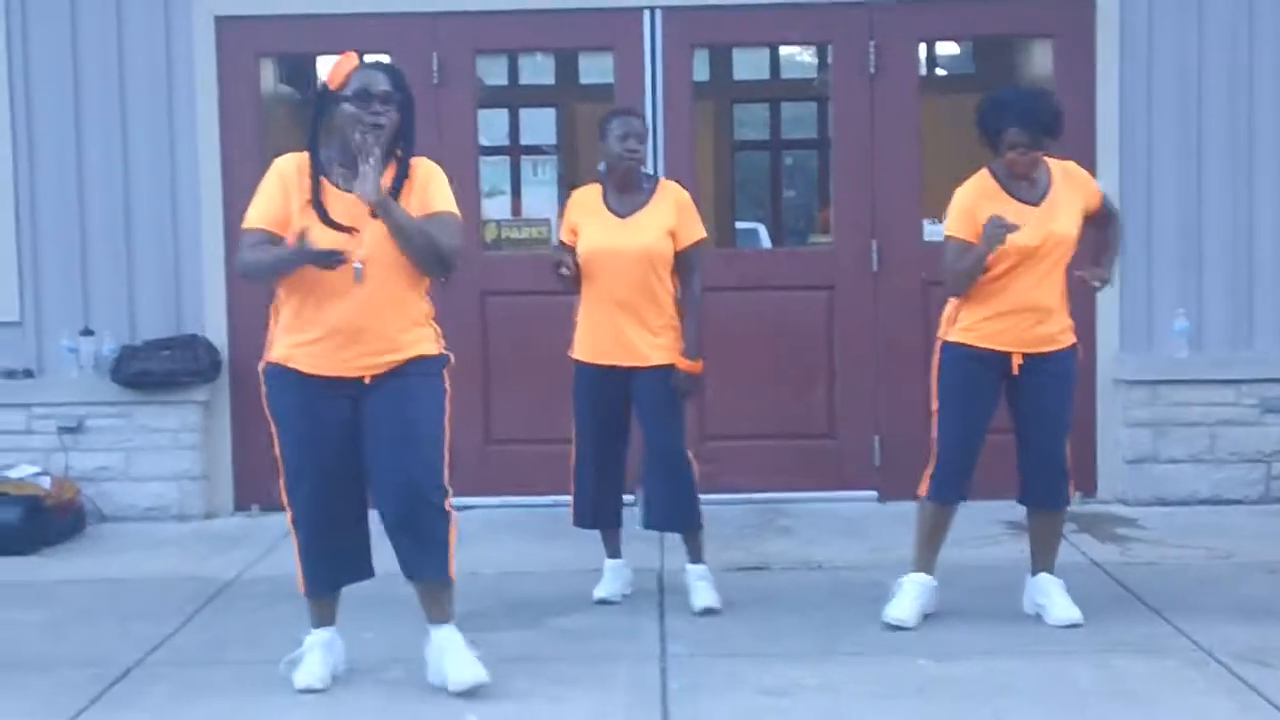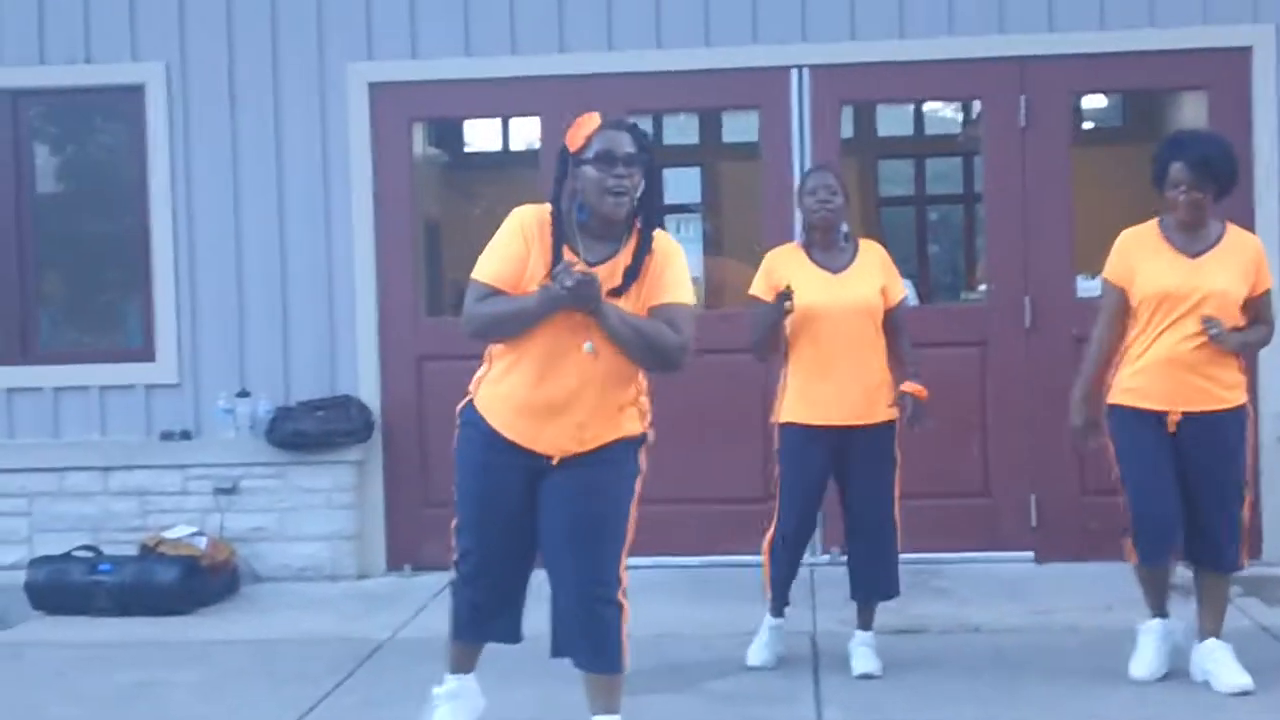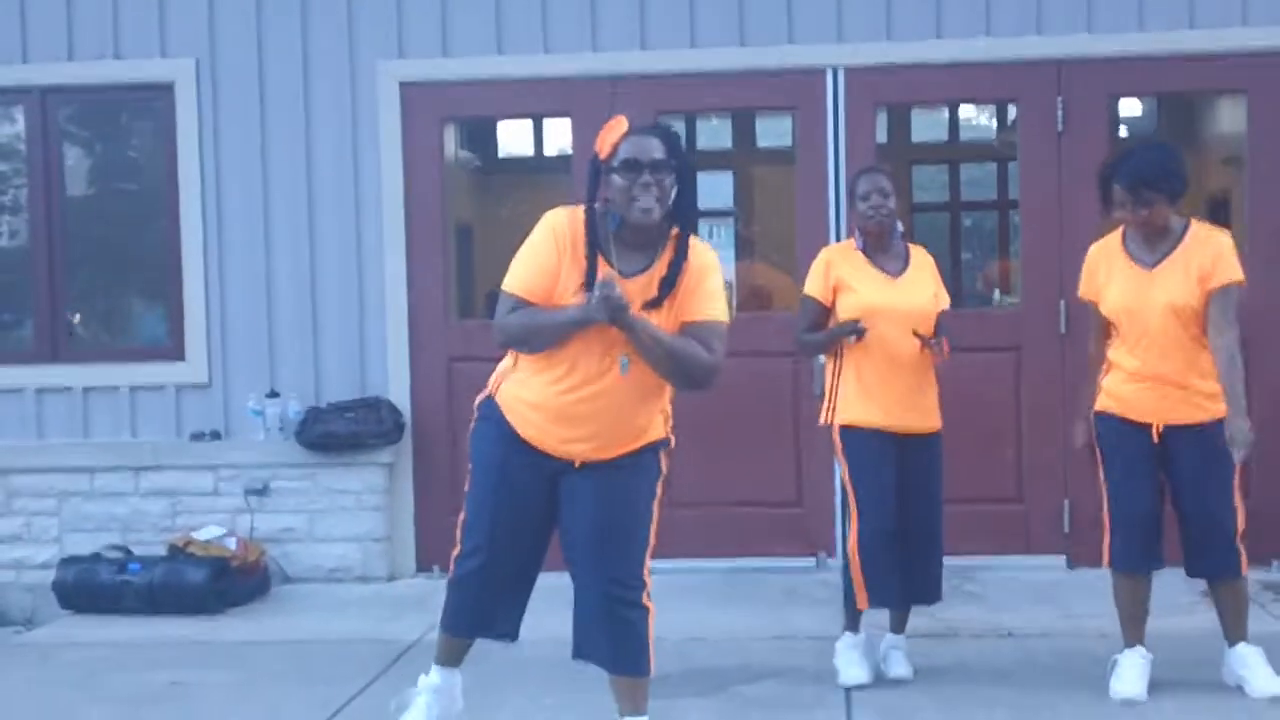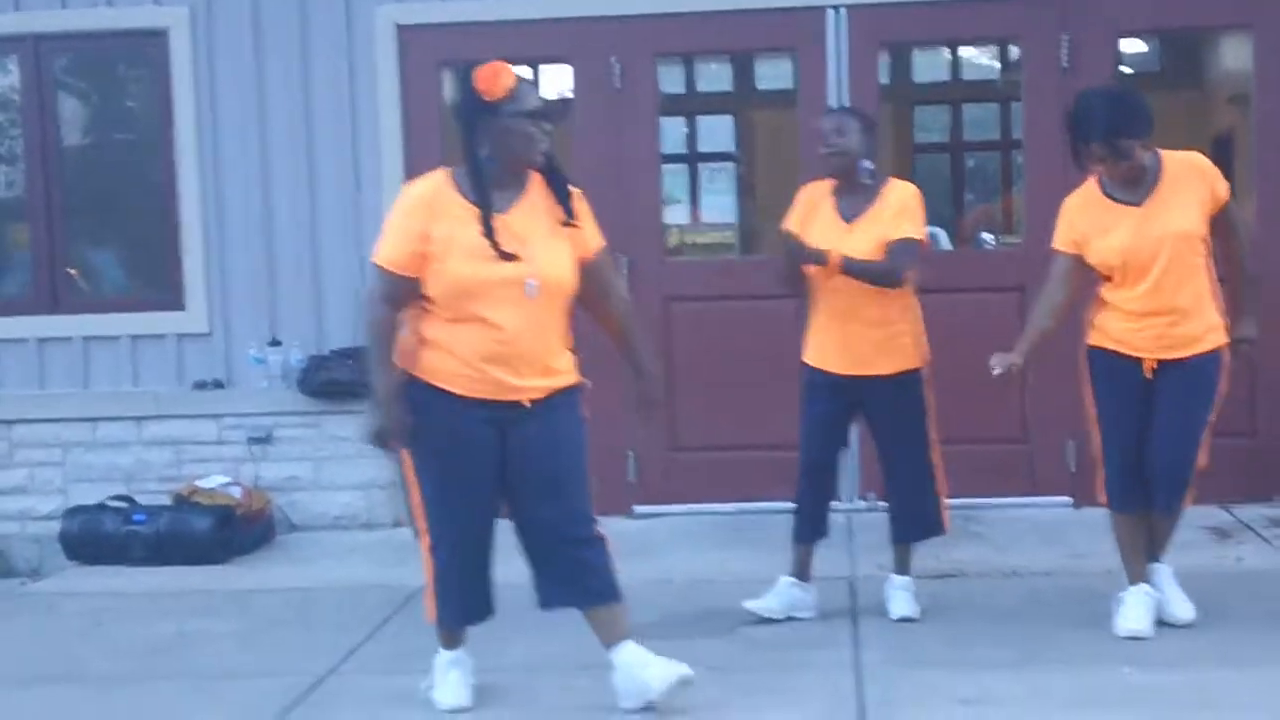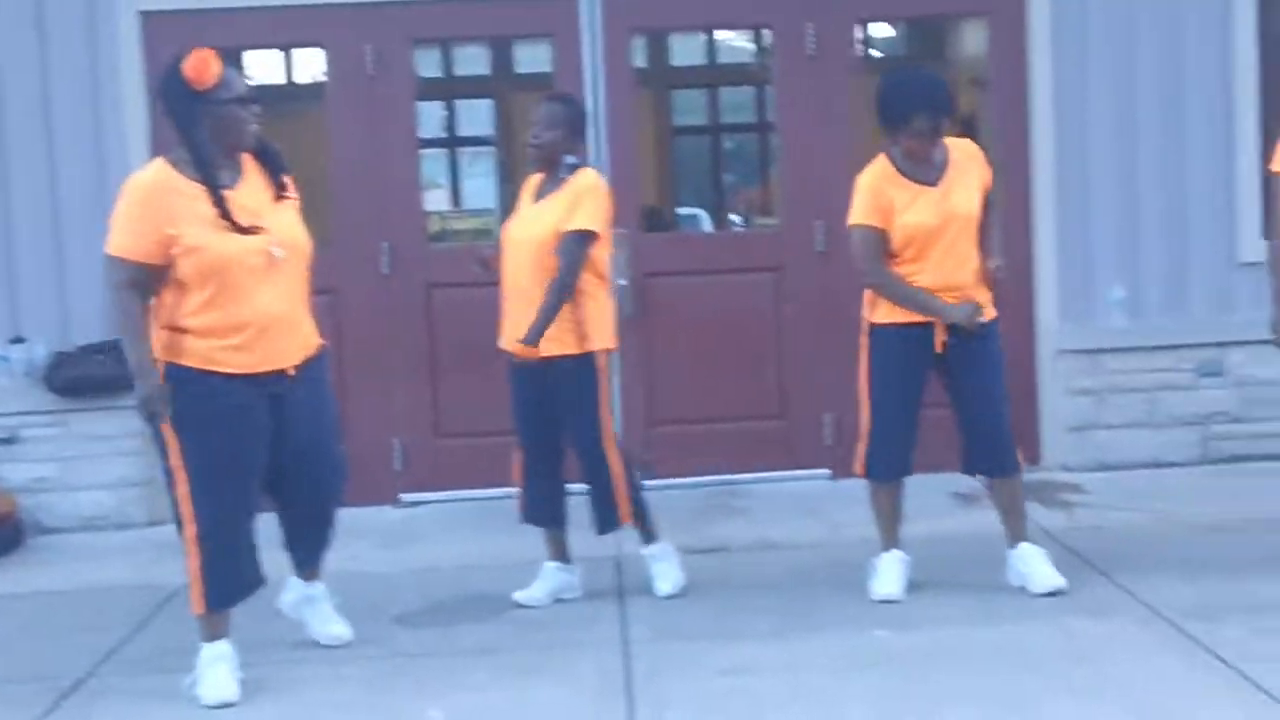
dt=0.5s
person 1, frame 1
left shoulder: (422, 176)
right shoulder: (289, 173)
left elbow: (445, 259)
right elbow: (249, 257)
left wrist: (382, 203)
right wrist: (294, 255)
left hip: (405, 365)
right hip: (306, 372)
left knee: (417, 495)
right knee: (319, 506)
left ankle: (443, 634)
right ankle: (322, 637)
person 1, frame 2
left shoulder: (661, 253)
right shoulder: (528, 226)
left elbow: (674, 352)
right elbow: (476, 319)
left wrist: (600, 304)
right wrist: (554, 298)
left hip: (603, 445)
right hip: (499, 430)
left knee: (593, 584)
right knee: (482, 564)
person 1, frame 3
left shoulder: (695, 262)
right shoulder: (560, 231)
left elbow: (703, 369)
right elbow: (507, 327)
left wrist: (630, 321)
right wrist: (587, 311)
left hip: (624, 452)
right hip: (518, 429)
left knee: (618, 589)
right knee: (485, 561)
person 1, frame 4
left shoulder: (562, 199)
right shoulder: (427, 201)
left elbow: (604, 292)
right elbow: (388, 306)
left wrist: (643, 366)
right wrist: (387, 396)
left hip: (546, 397)
right hip: (445, 399)
left knee: (570, 529)
right knee: (451, 535)
left ankle: (628, 664)
right ankle: (451, 657)
person 1, frame 5
left shoulder: (270, 174)
right shoulder: (154, 189)
right elbow: (128, 291)
right wrist: (143, 368)
left hip: (297, 367)
right hip: (206, 379)
left knee: (317, 487)
right knee: (215, 515)
left ankle: (306, 588)
right ankle: (216, 650)
person 2, frame 1
left shoulder: (1074, 180)
right shoulder: (972, 196)
left elbow: (1109, 220)
right elbow: (953, 281)
left wrist: (1104, 265)
right wrist: (986, 247)
left hip: (1048, 349)
right hip: (972, 346)
left knee: (1049, 465)
right knee: (951, 459)
left ankle: (1043, 581)
right ankle: (920, 578)
person 2, frame 2
left shoulder: (1246, 250)
right shoulder: (1132, 244)
left elbow: (1265, 328)
right elbow: (1108, 327)
left wrist: (1233, 339)
right wrist: (1084, 397)
left hip: (1217, 409)
right hip: (1137, 405)
left knee: (1219, 527)
right knee: (1153, 523)
left ankle: (1211, 645)
right ankle: (1158, 623)
person 2, frame 3
left shoulder: (1212, 247)
right shoulder: (1100, 256)
left elbow: (1224, 332)
right wrist: (1086, 412)
left hip: (1201, 417)
right hip: (1124, 418)
left knee: (1216, 535)
right knee: (1129, 533)
right ankle: (1133, 653)
person 2, frame 4
left shoulder: (1195, 172)
right shoulder: (1078, 209)
left elbow: (1229, 242)
right elbow: (1058, 290)
left wrist: (1241, 311)
right wrist: (1022, 349)
left hip: (1194, 348)
right hip: (1116, 352)
left knee: (1172, 466)
right knee: (1123, 468)
left ankle: (1155, 566)
right ankle: (1136, 586)
person 2, frame 5
left shoulder: (970, 157)
right shoulder: (873, 183)
right elbow: (872, 271)
left wrist: (991, 258)
right wrist: (941, 309)
left hip: (973, 319)
right hip: (899, 325)
left knee: (994, 433)
right knee: (887, 440)
left ankle: (1021, 550)
right ankle: (890, 554)
person 3, frame 1
left shoulder: (673, 199)
right shoulder: (580, 202)
left elbow: (691, 282)
left wrist: (691, 355)
right wrist: (563, 266)
left hip: (657, 354)
right hip: (595, 356)
left knee: (668, 455)
right knee: (598, 458)
left ankle: (697, 569)
right ankle: (615, 565)
person 3, frame 2
left shoulder: (874, 256)
right shoulder: (779, 262)
left elbow: (897, 334)
right elbow: (760, 349)
left wrist: (910, 385)
right wrist: (775, 316)
left hip: (871, 415)
right hip: (804, 415)
left knee: (872, 523)
right knee: (792, 520)
left ankle: (863, 636)
right ankle: (773, 620)
person 3, frame 3
left shoulder: (923, 260)
right shoulder: (833, 261)
left elbow: (941, 332)
right elbow: (805, 340)
left wrist: (939, 345)
right wrist: (838, 332)
left hip: (920, 420)
right hip: (860, 417)
left knee: (920, 527)
right knee: (871, 523)
left ankle: (895, 639)
right ankle: (851, 638)
person 3, frame 4
left shoulder: (902, 196)
right shoulder: (810, 198)
left elbow: (897, 271)
right elbow: (795, 272)
left wrist: (829, 258)
right wrist: (797, 260)
left hip: (893, 360)
right hip: (826, 361)
left knee: (907, 465)
right knee: (813, 466)
left ankle: (900, 580)
right ankle: (797, 584)
person 3, frame 5
left shoulder: (588, 187)
right shoulder: (531, 186)
left elbow: (569, 269)
left wrist: (533, 334)
right wrist: (497, 263)
left hip: (576, 344)
right hip: (525, 344)
left knee: (594, 447)
right knee: (537, 452)
left ankle: (656, 548)
right ankle: (559, 567)
